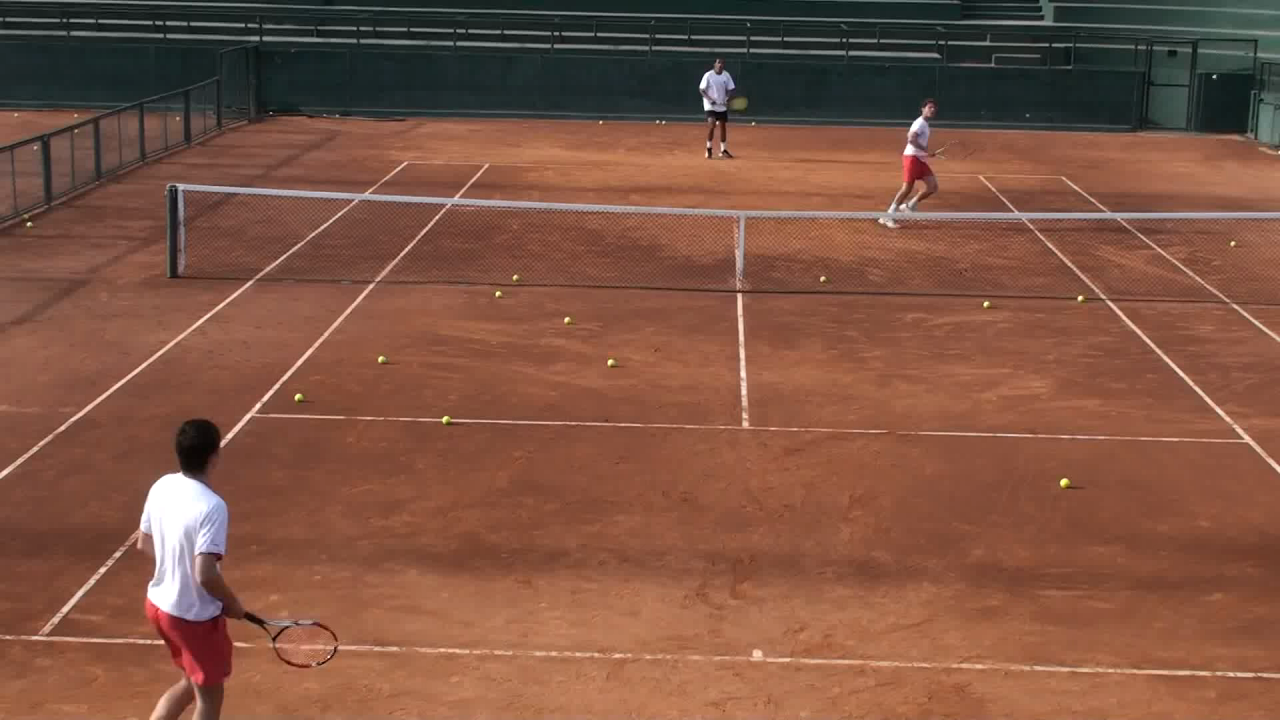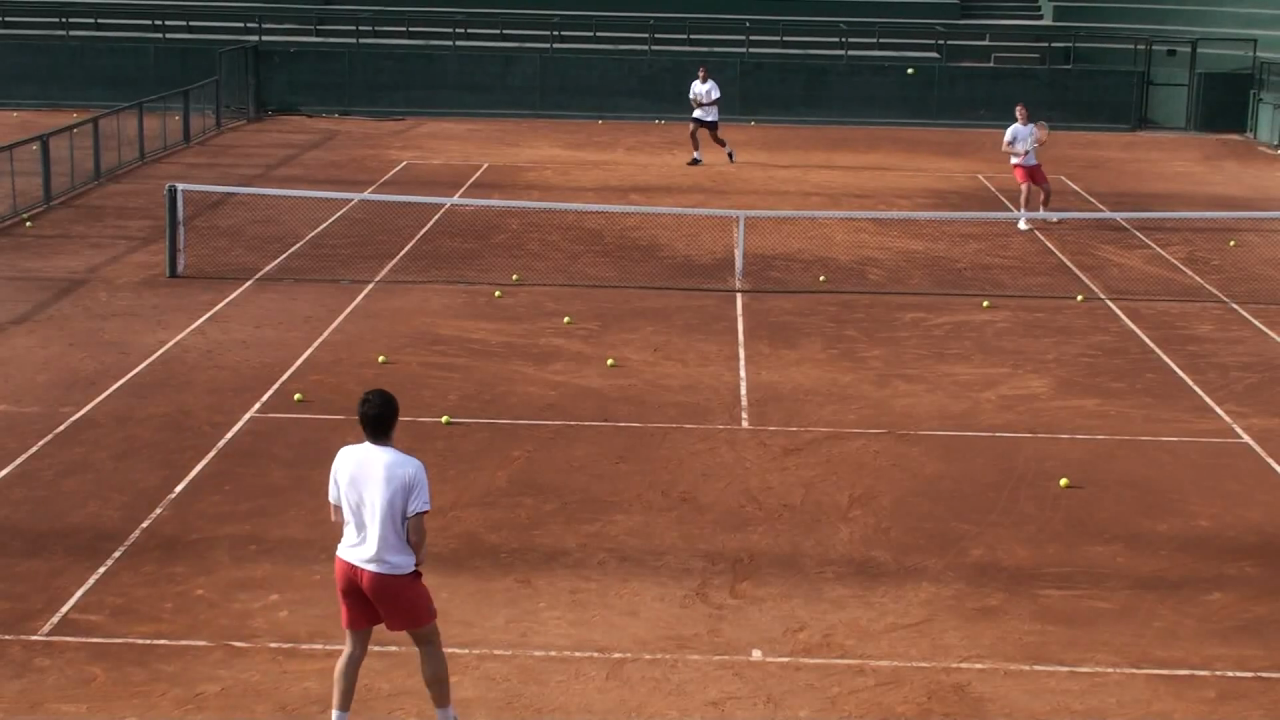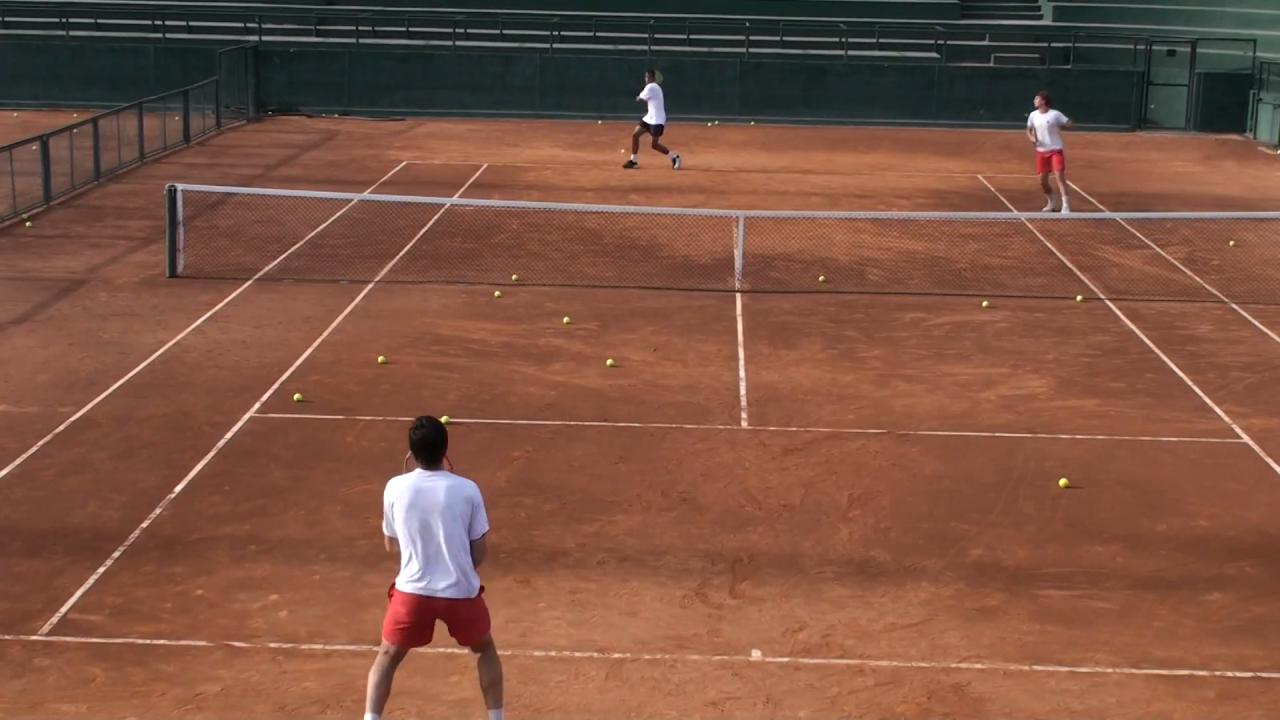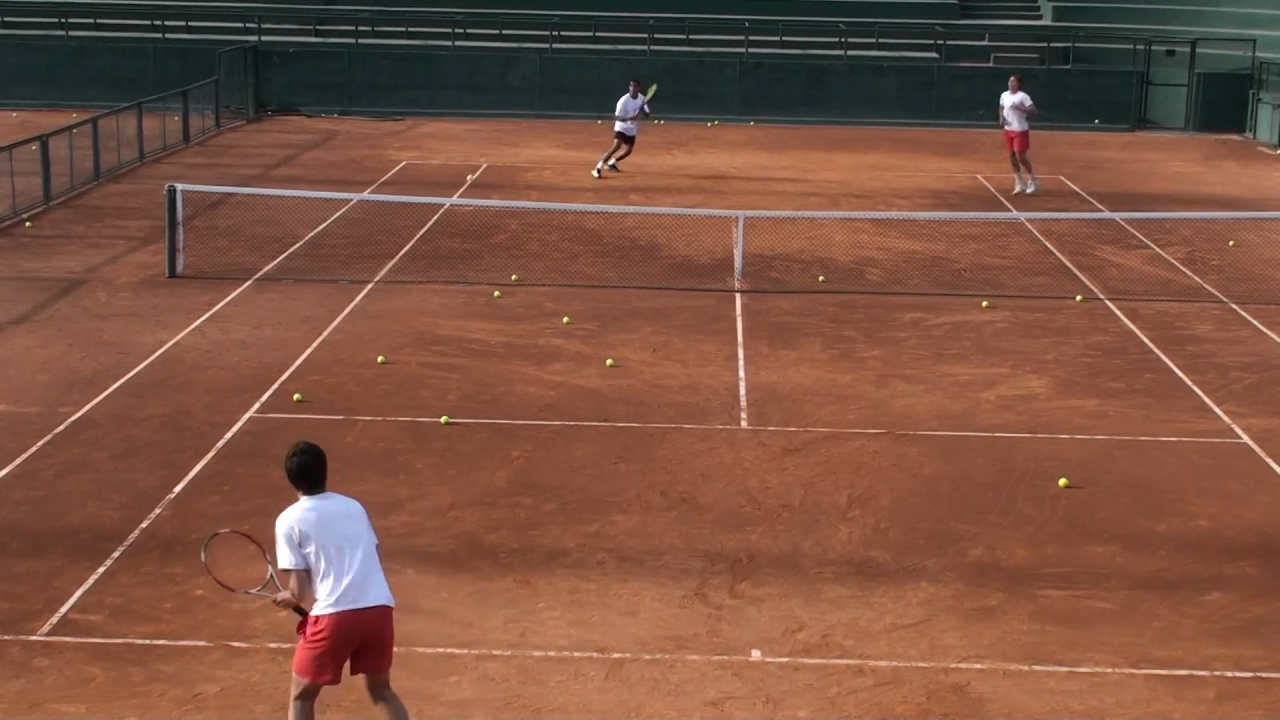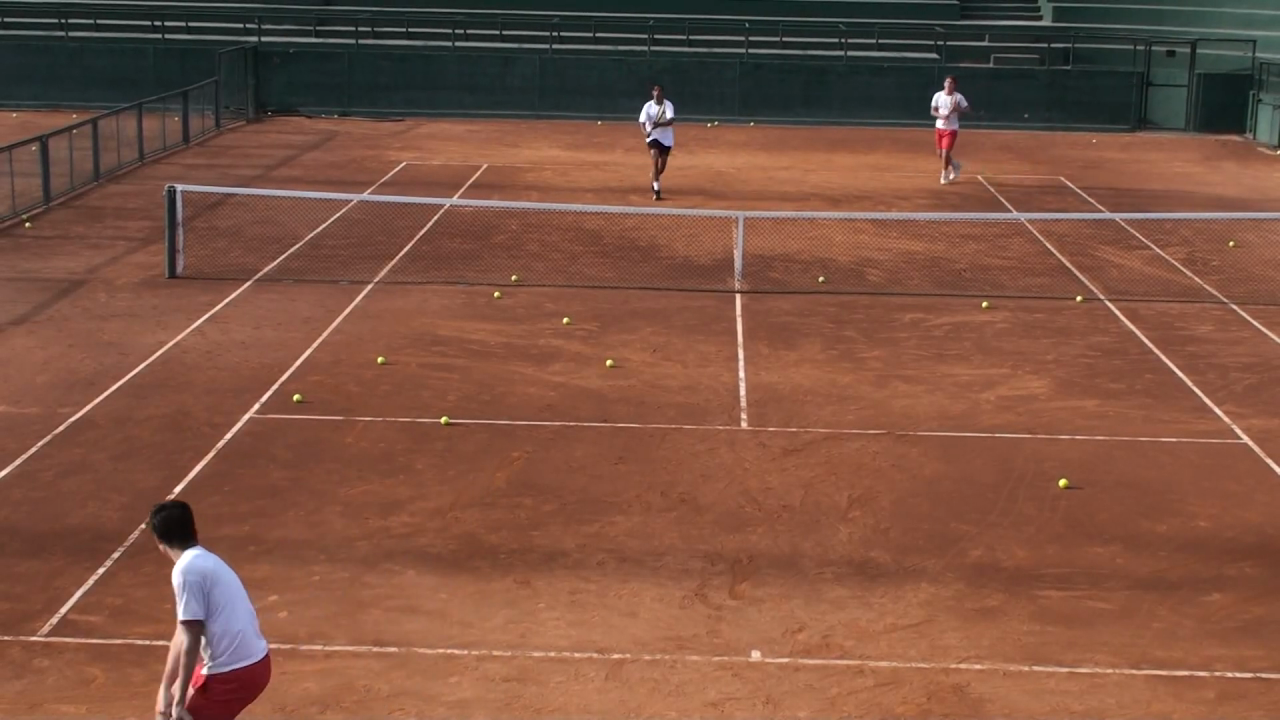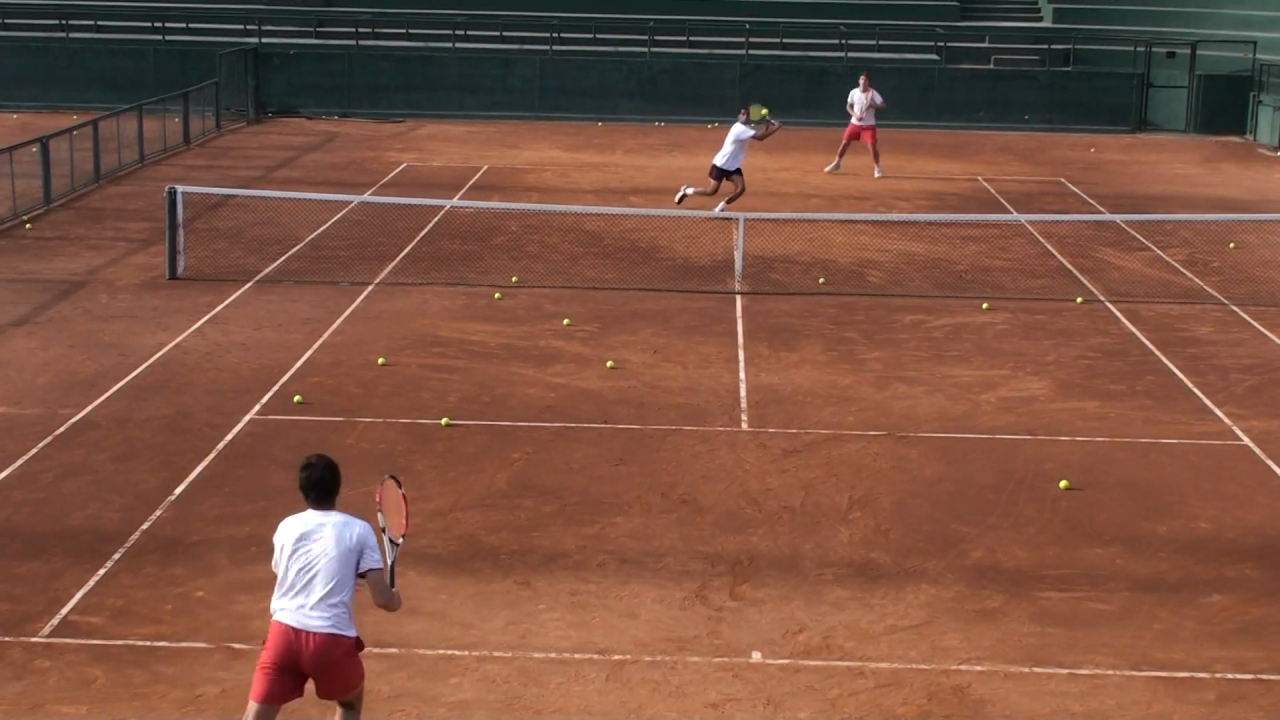
dt=0.7s
person 1, frame 1
left shoulder: (161, 487)
right shoulder: (212, 506)
left elbow: (144, 543)
right elbow: (206, 575)
right wrist: (232, 604)
left hip: (158, 604)
right hip: (194, 615)
left knee: (190, 686)
person 1, frame 2
left shoulder: (344, 457)
right shoulder: (410, 468)
left elbow: (336, 516)
right elbow: (416, 535)
right wrist: (416, 555)
left hip: (347, 565)
right hip: (392, 573)
left knee: (355, 647)
right knee: (429, 642)
person 1, frame 3
left shoulder: (395, 488)
right shoulder: (468, 491)
left elbow: (392, 545)
right elbow: (479, 553)
left hip: (412, 592)
right hip: (461, 592)
left knee: (386, 657)
right knee: (485, 650)
person 1, frame 4
left shoulder: (288, 521)
right shoulder: (353, 507)
left elbow: (298, 590)
left wrist: (286, 600)
left hip: (334, 618)
right hip: (379, 611)
left knee: (301, 696)
right knee: (380, 692)
person 1, frame 5
left shoulder: (185, 571)
right shoulder: (207, 560)
left elbow: (191, 640)
right elbow: (181, 637)
left wrist: (180, 702)
right wrist: (165, 689)
left hip: (229, 675)
right hip: (256, 664)
person 1, frame 6
left shoulder: (286, 528)
right shoulder: (360, 531)
right elbow: (382, 598)
right wrist: (395, 600)
left hip: (285, 633)
right hip: (331, 640)
